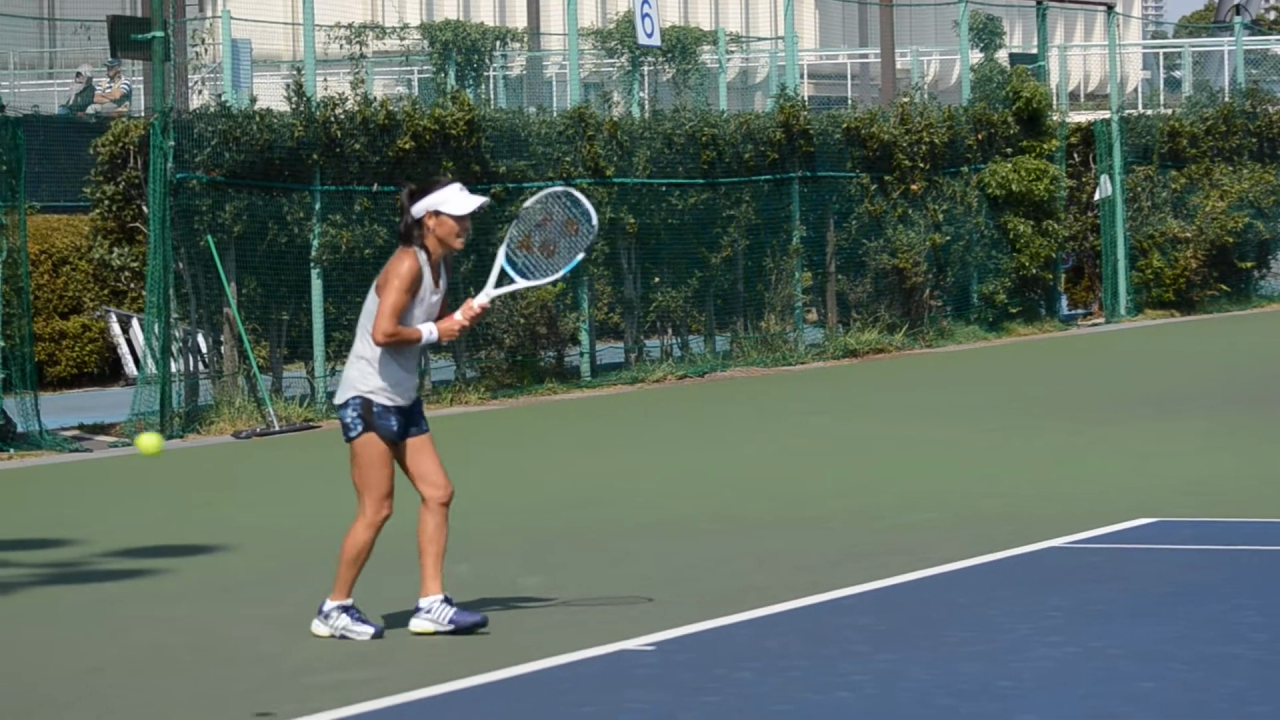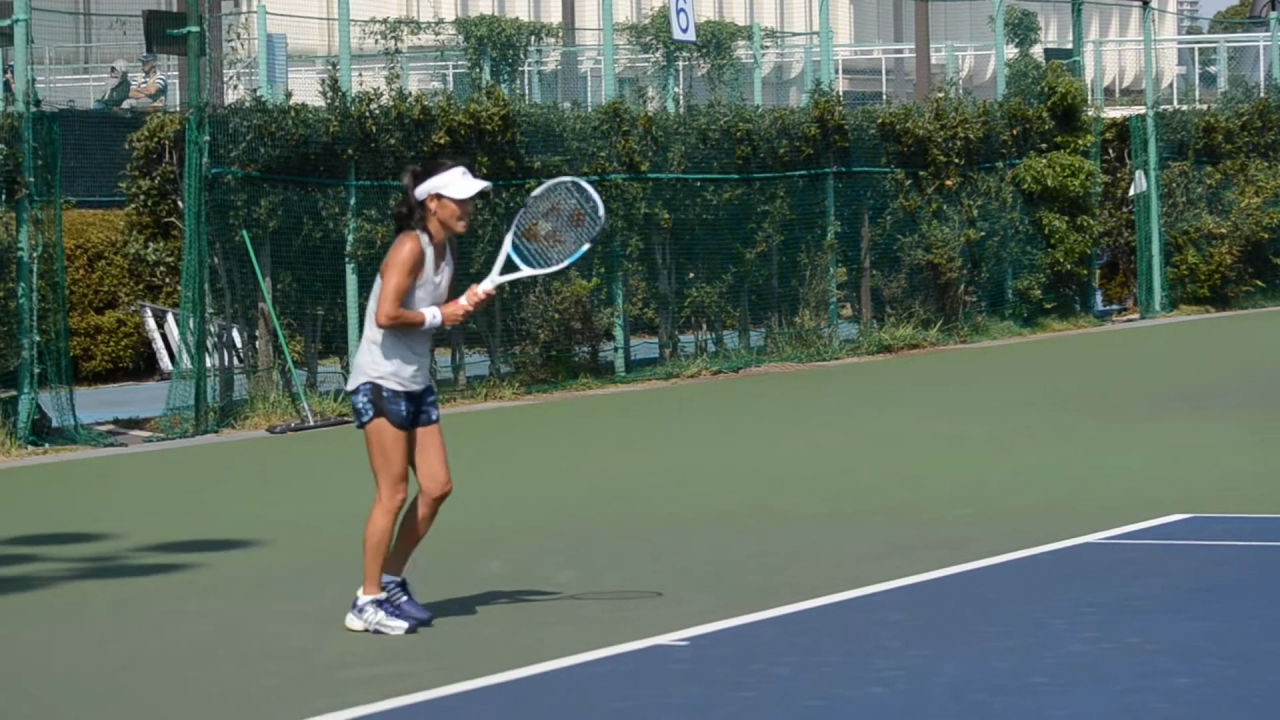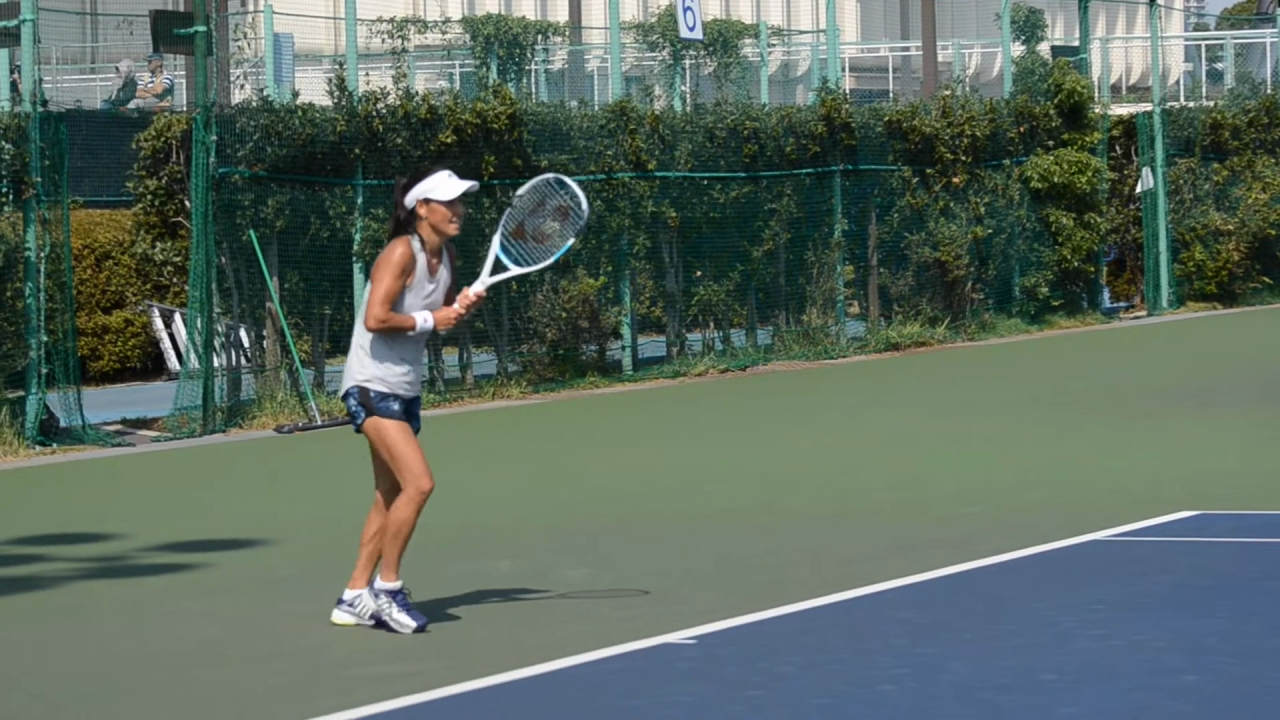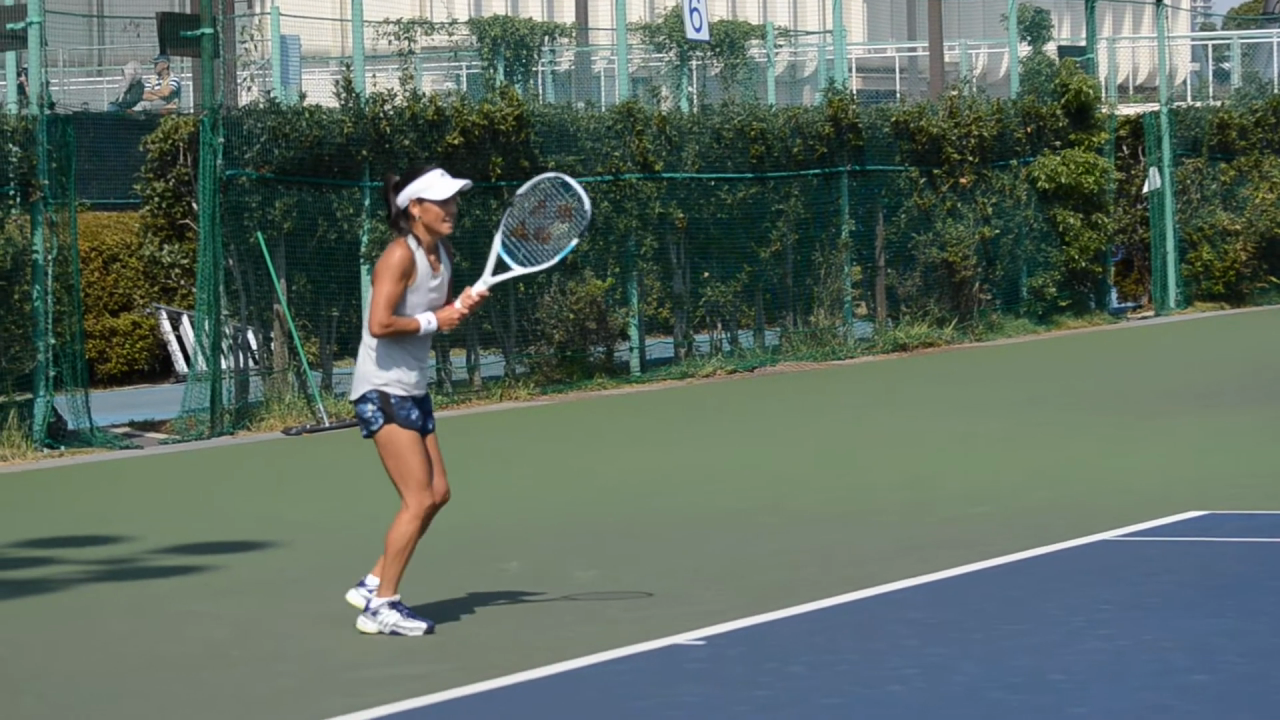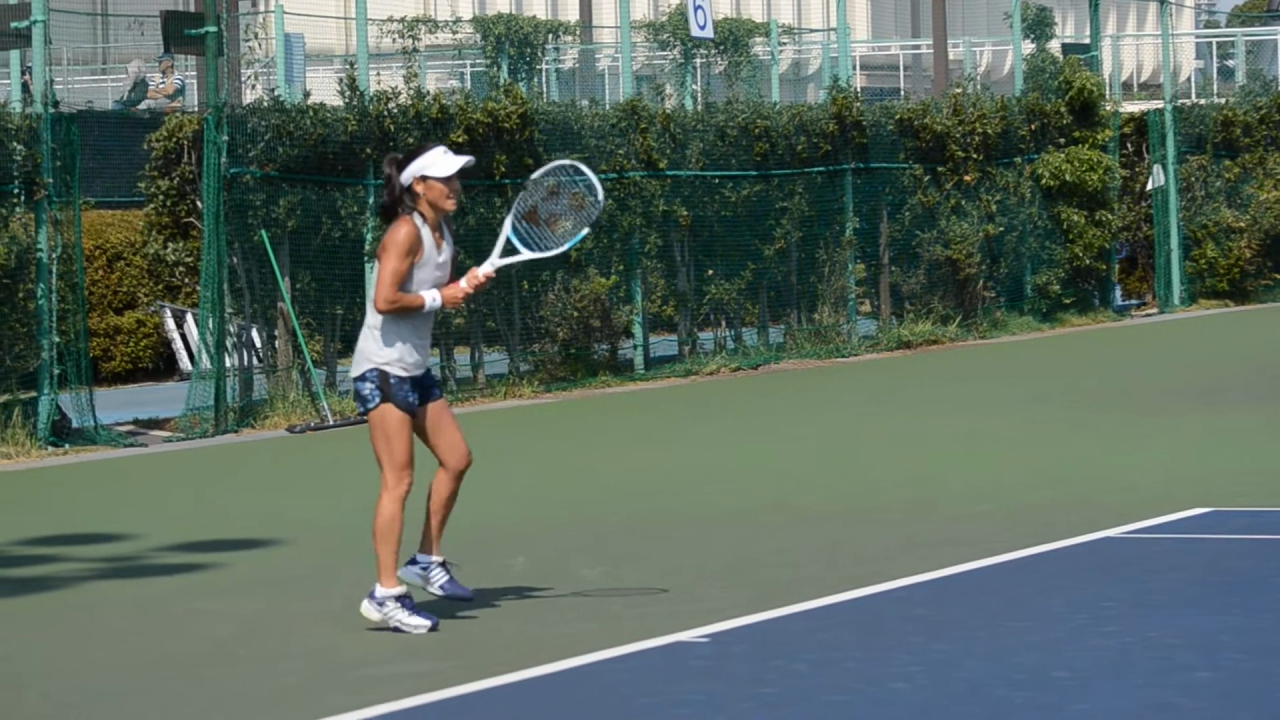
dt=0.2s
person 1, frame 1
left shoulder: (440, 264)
right shoulder: (406, 263)
right elbow: (383, 333)
left wrist: (460, 318)
right wrist: (433, 333)
left hip: (402, 398)
right hip: (368, 397)
left knee: (439, 494)
right knee: (377, 510)
left ankle: (432, 603)
right ankle: (335, 608)
person 1, frame 2
left shoulder: (447, 247)
right shoulder: (409, 246)
right elbow: (385, 316)
left wrist: (467, 303)
right wrist: (438, 316)
left hip: (415, 385)
right hip: (380, 383)
left knee: (438, 487)
right knee: (391, 494)
left ankle: (388, 582)
right ankle: (370, 601)
person 1, frame 3
left shoulder: (446, 254)
right shoulder: (401, 251)
left elbow: (439, 315)
right elbow: (374, 319)
left wrist: (460, 306)
right wrist: (429, 321)
left hip: (404, 390)
right hip: (371, 387)
left knee: (390, 499)
right knee: (419, 484)
left ankle: (356, 597)
right ankle: (387, 585)
person 1, frame 4
left shoulder: (442, 252)
right shoulder: (399, 253)
right elbow: (379, 324)
left wrist: (462, 306)
right wrist: (433, 321)
left hip: (410, 389)
right hip: (382, 389)
left knee: (430, 499)
right knee: (420, 501)
left ankle: (372, 586)
right ankle: (382, 607)
person 1, frame 5
left shoulder: (443, 230)
right shoulder: (405, 232)
right elbow: (384, 301)
left wrist: (466, 286)
right wrist: (438, 298)
left hip: (413, 368)
right hip: (383, 369)
left knee: (457, 459)
right knee: (399, 482)
left ankle: (428, 561)
right ankle: (385, 593)
